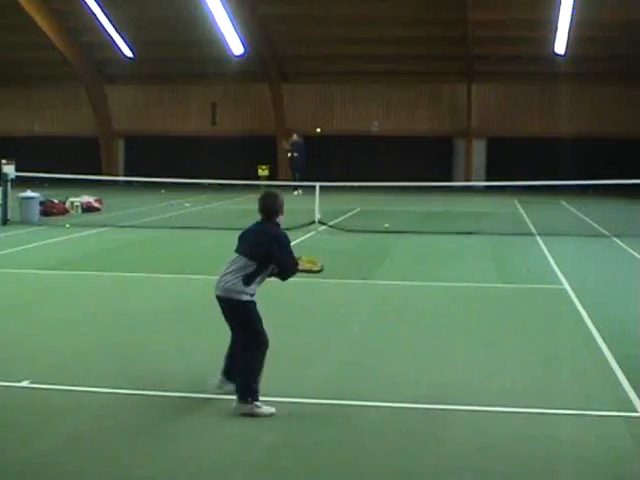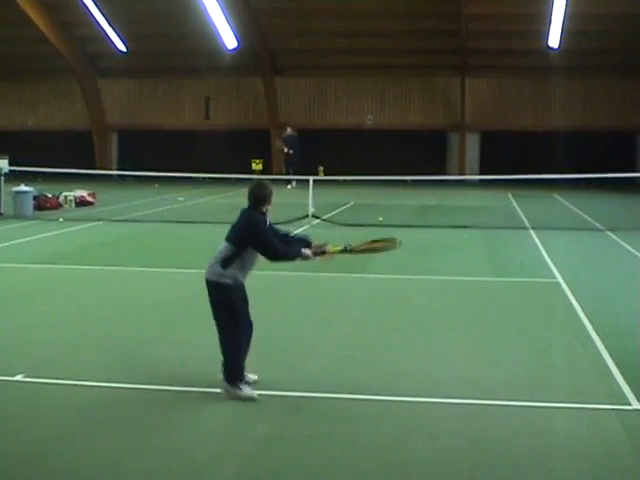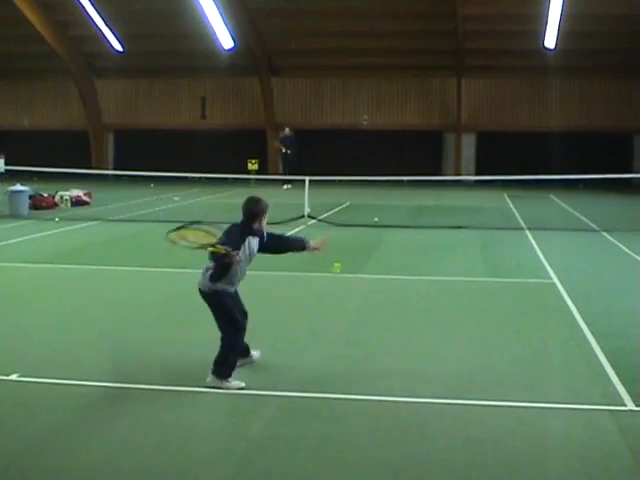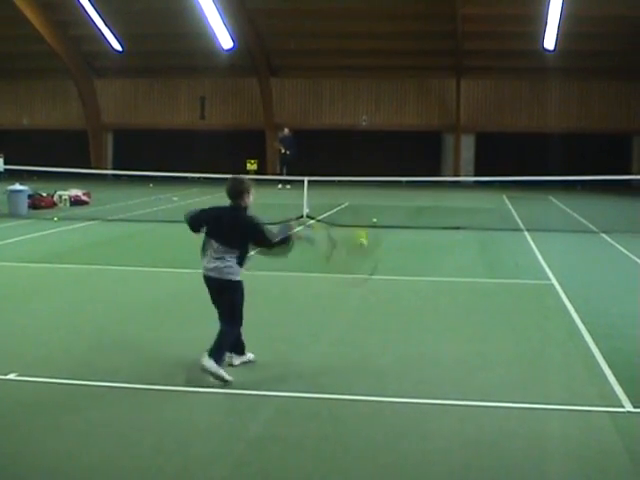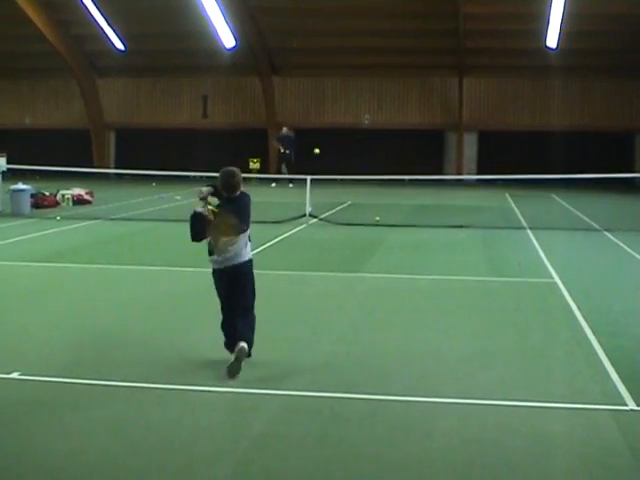
dt=0.3s
person 1, frame 1
left shoulder: (250, 232)
right shoulder: (278, 236)
right elbow: (288, 268)
left wrist: (273, 268)
right wrist: (286, 266)
left hip: (224, 289)
right hip: (238, 294)
left knee: (243, 336)
right knee: (257, 343)
left ankle: (229, 378)
right ankle: (247, 401)
person 1, frame 2
left shoulder: (258, 221)
right shoulder: (252, 222)
left elbow: (280, 238)
right elbow: (273, 250)
left wrist: (309, 244)
right wrist: (300, 253)
left hip: (231, 278)
right hip: (221, 279)
left knee: (243, 325)
right knee: (236, 329)
left ankle: (236, 374)
right ankle: (233, 382)
person 1, frame 3
left shoulder: (259, 235)
right shoulder: (235, 233)
left elbow: (280, 243)
right elbow: (216, 254)
left wrist: (307, 244)
right wrist: (228, 257)
left hip: (227, 286)
right hip: (213, 288)
left knee: (240, 318)
right knee: (235, 325)
left ankle: (241, 353)
right ankle: (219, 376)
person 1, frame 4
left shoulder: (216, 213)
right shoulder: (249, 223)
left elbow: (193, 220)
right elbow: (270, 246)
right wrist: (288, 238)
left hip: (210, 273)
right hip: (228, 277)
left knee: (229, 315)
right knee: (231, 321)
left ankle: (237, 352)
right ankle: (213, 359)
person 1, frame 5
left shoulder: (218, 213)
right shoulder: (245, 200)
right elbow: (233, 194)
right wrist: (211, 190)
left hip: (221, 267)
right hip: (242, 264)
left knee: (229, 311)
right knee: (245, 310)
left ankle: (235, 347)
right ankle: (242, 344)
